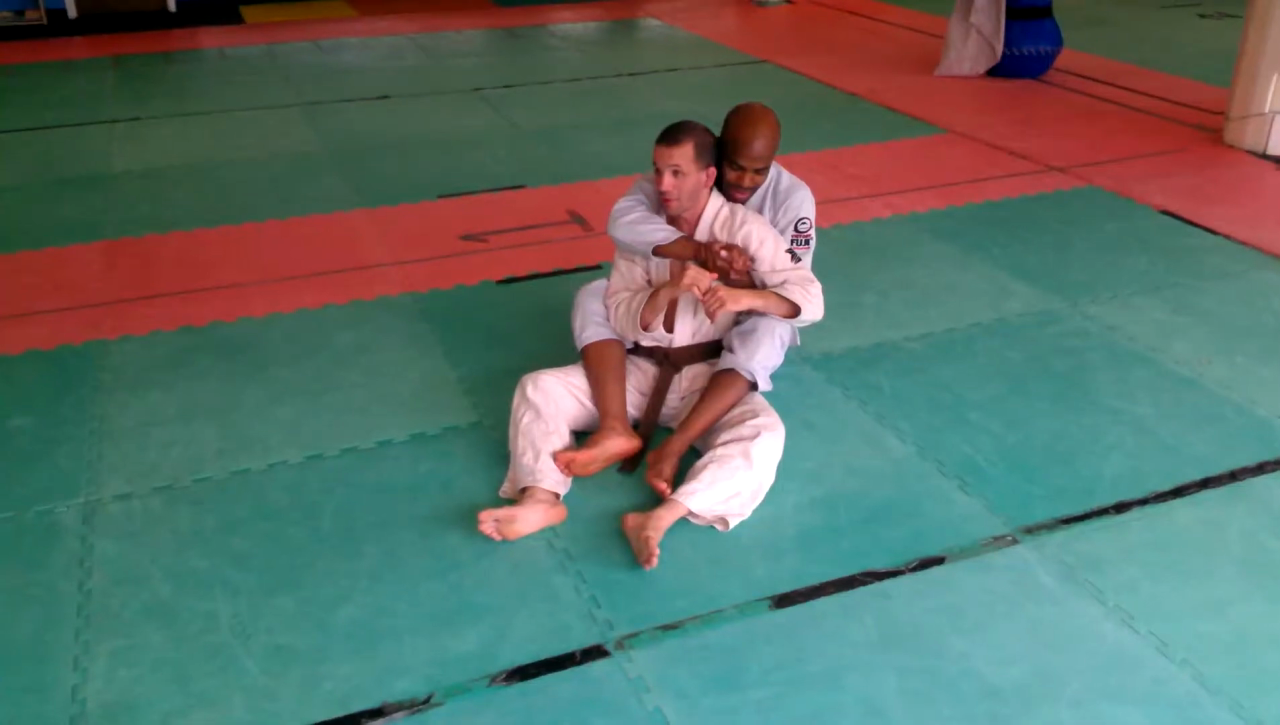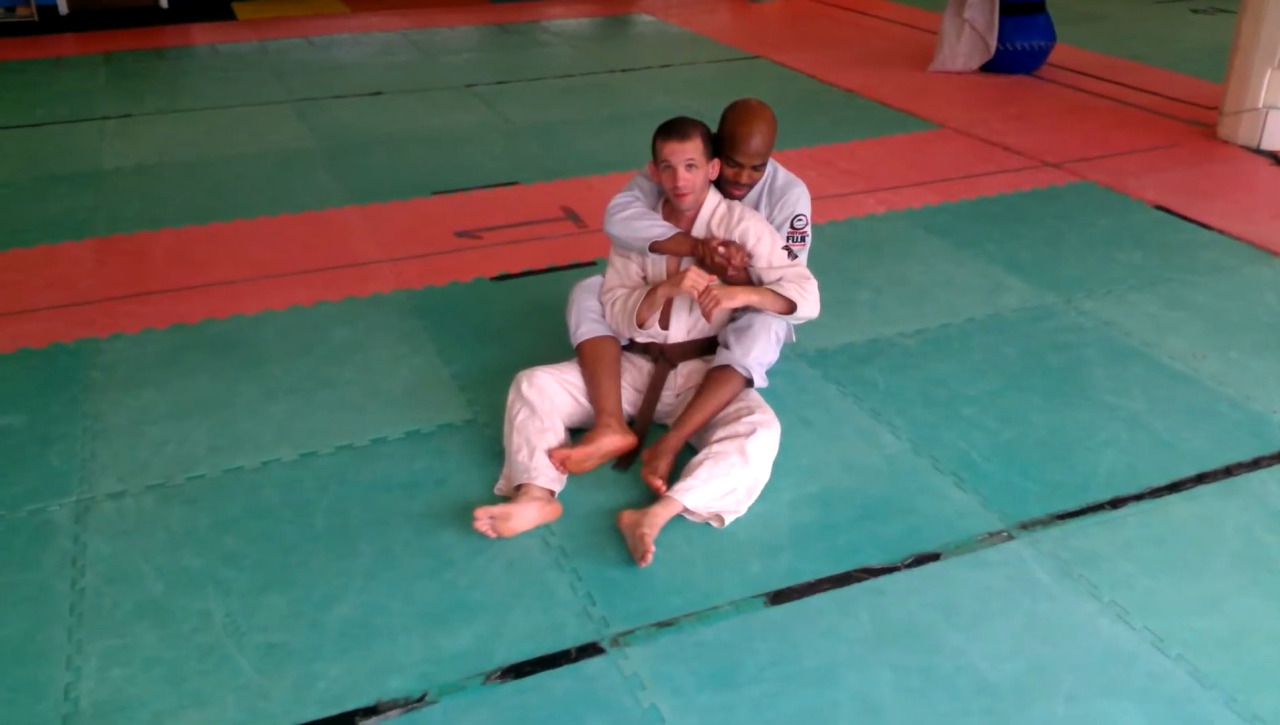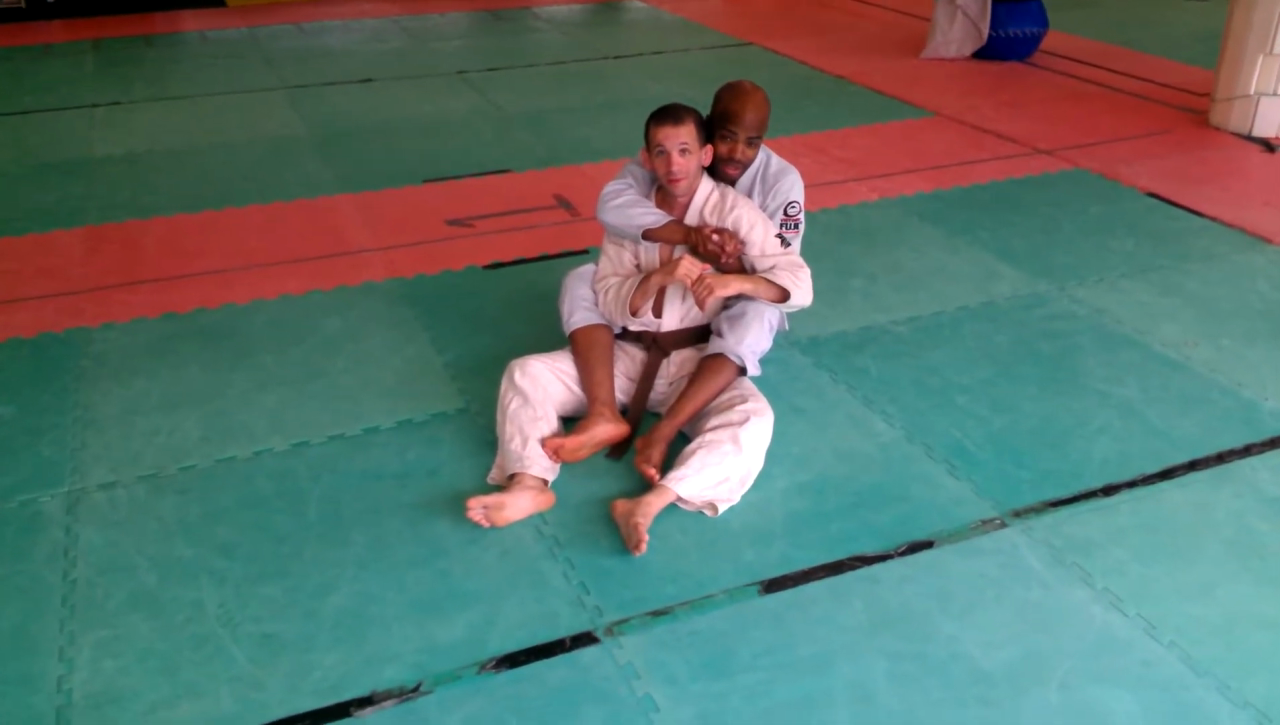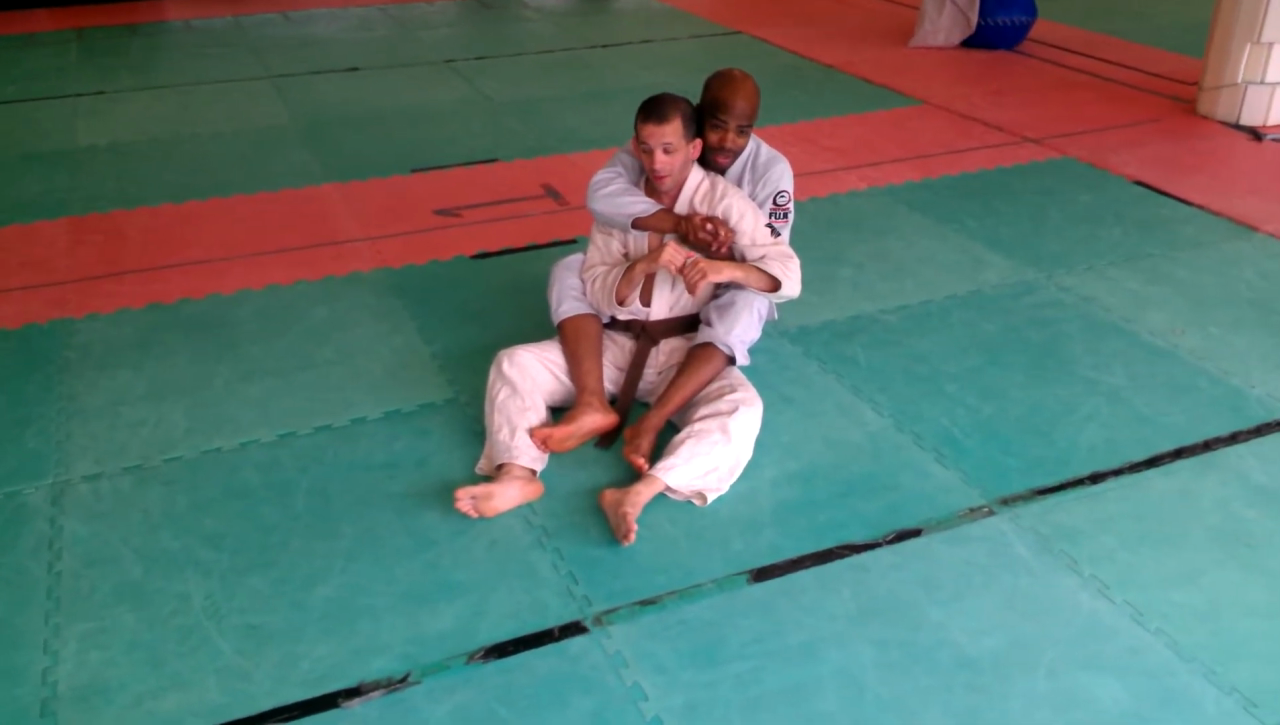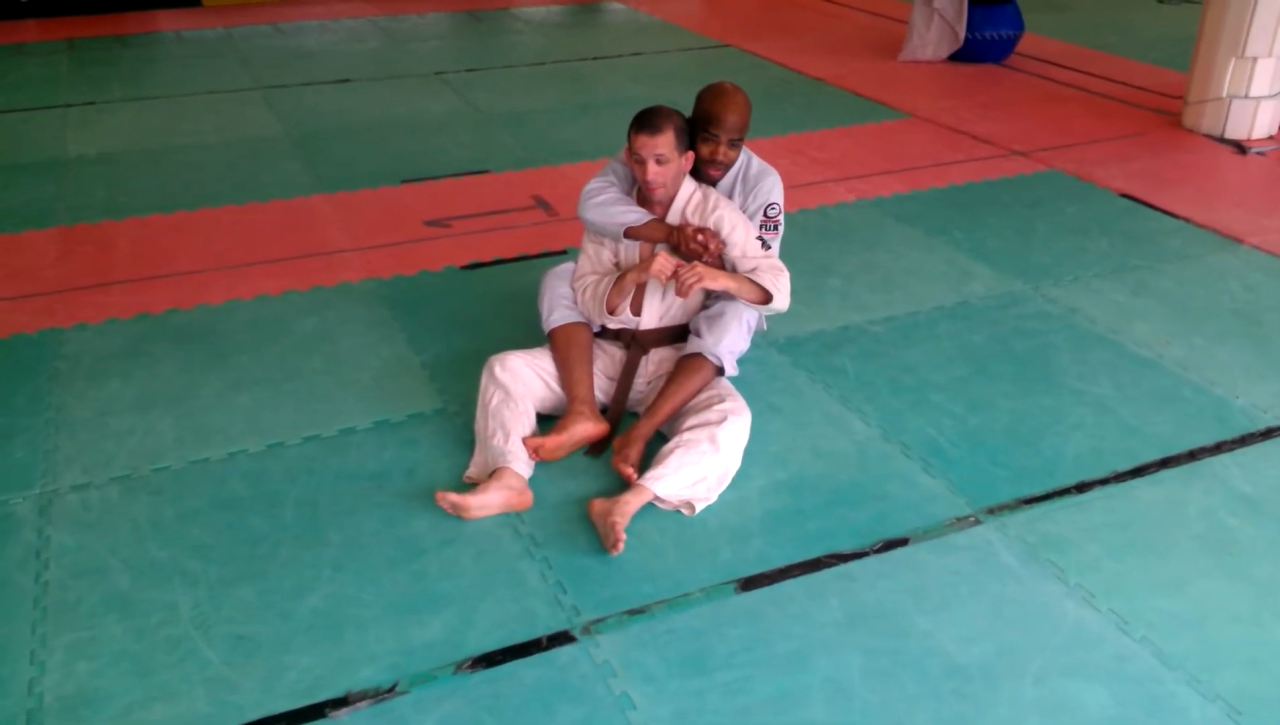
dt=1s
person 1, frame 1
left shoulder: (743, 229)
left elbow: (810, 300)
right elbow: (622, 320)
left wrist: (745, 297)
right wrist: (668, 290)
left hip: (710, 377)
right hip: (641, 370)
left knee: (763, 434)
right knee: (539, 388)
left ankle: (659, 519)
right ankle: (541, 500)
person 1, frame 2
left shoulder: (740, 225)
left elbow: (806, 297)
right elbow: (616, 316)
left wrist: (740, 293)
right wrist: (665, 288)
left hip: (706, 373)
right hip: (636, 366)
left knee: (758, 431)
right knee: (533, 385)
left ankle: (653, 516)
right ankle: (535, 496)
person 1, frame 3
left shoulder: (733, 212)
left elbow: (799, 285)
right elbow: (610, 305)
left wrist: (734, 282)
right wrist: (659, 277)
left hip: (699, 362)
right hip: (629, 354)
left knee: (751, 419)
right knee: (527, 374)
left ankle: (648, 504)
right ankle: (529, 485)
person 1, frame 4
left shoulder: (723, 201)
left elbow: (788, 276)
right elbow: (597, 293)
left wrist: (727, 269)
right wrist: (643, 265)
left hip: (687, 351)
right hip: (617, 344)
left knee: (741, 409)
right knee: (514, 364)
left ankle: (637, 494)
right ankle: (517, 475)
person 1, frame 5
left shoulder: (714, 213)
left elbow: (778, 290)
right elbow: (588, 303)
left wrist: (719, 277)
right wrist: (634, 275)
left hip: (677, 361)
right hip: (608, 353)
left knee: (730, 419)
right knee: (505, 370)
left ankle: (625, 504)
right ankle: (508, 481)
person 2, frame 1
left shoulder: (792, 197)
right elbow: (624, 219)
left wrist: (743, 281)
right wrist: (697, 250)
left hip: (737, 321)
left knee: (771, 332)
right knee: (594, 297)
left ankle: (674, 447)
right ankle: (616, 428)
person 2, frame 2
left shoulder: (788, 194)
right elbow: (620, 216)
left wrist: (739, 276)
right wrist: (695, 246)
left hip: (733, 317)
left knee: (765, 330)
right knee: (589, 294)
left ankle: (668, 445)
right ankle: (611, 426)
person 2, frame 3
left shoulder: (781, 181)
right elbow: (613, 203)
left wrist: (731, 265)
right wrist: (689, 234)
left hip: (726, 304)
left knee: (758, 319)
right knee: (582, 282)
left ankle: (661, 433)
right ankle: (604, 415)
person 2, frame 4
left shoulder: (771, 170)
right elbow: (602, 191)
left wrist: (721, 252)
right wrist: (679, 223)
left hip: (714, 295)
left knee: (748, 307)
right knee: (570, 272)
left ankle: (650, 423)
right ankle: (592, 404)
person 2, frame 5
left shoulder: (761, 183)
right elbow: (594, 201)
left wrist: (713, 263)
right wrist: (671, 233)
left hip: (703, 306)
left knee: (736, 318)
right knee: (561, 281)
left ankle: (639, 433)
right ankle: (583, 413)
